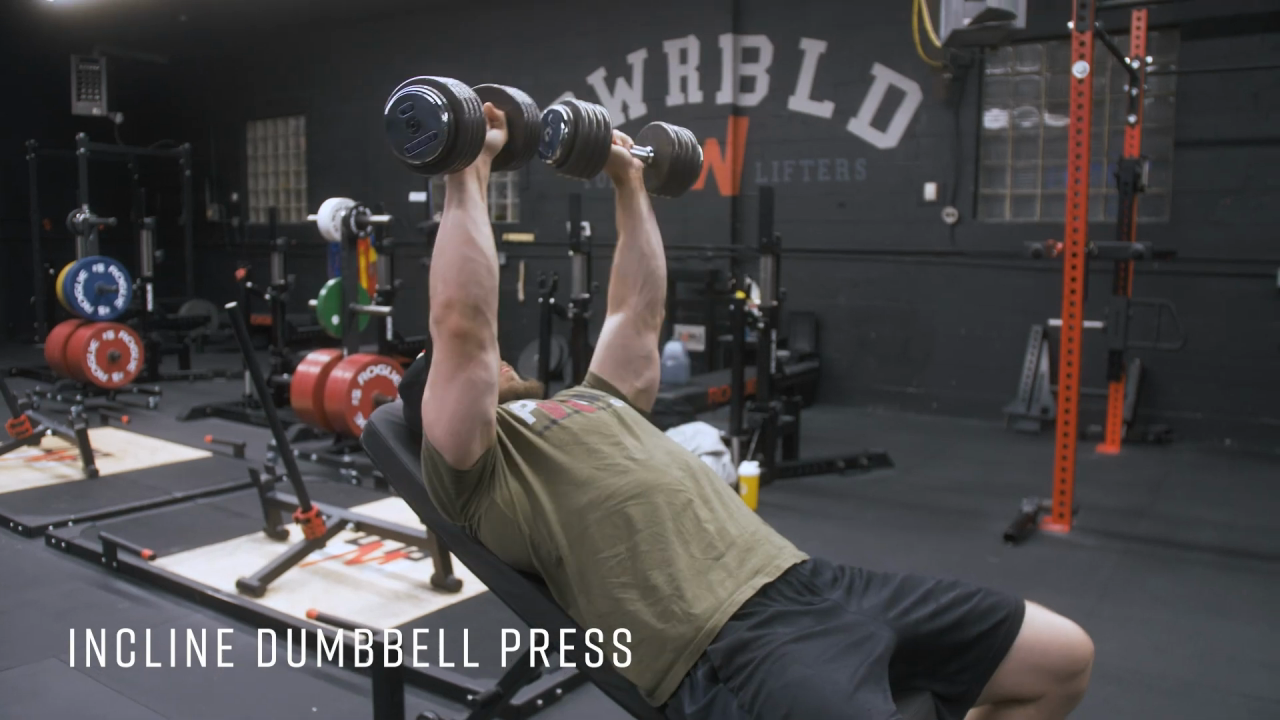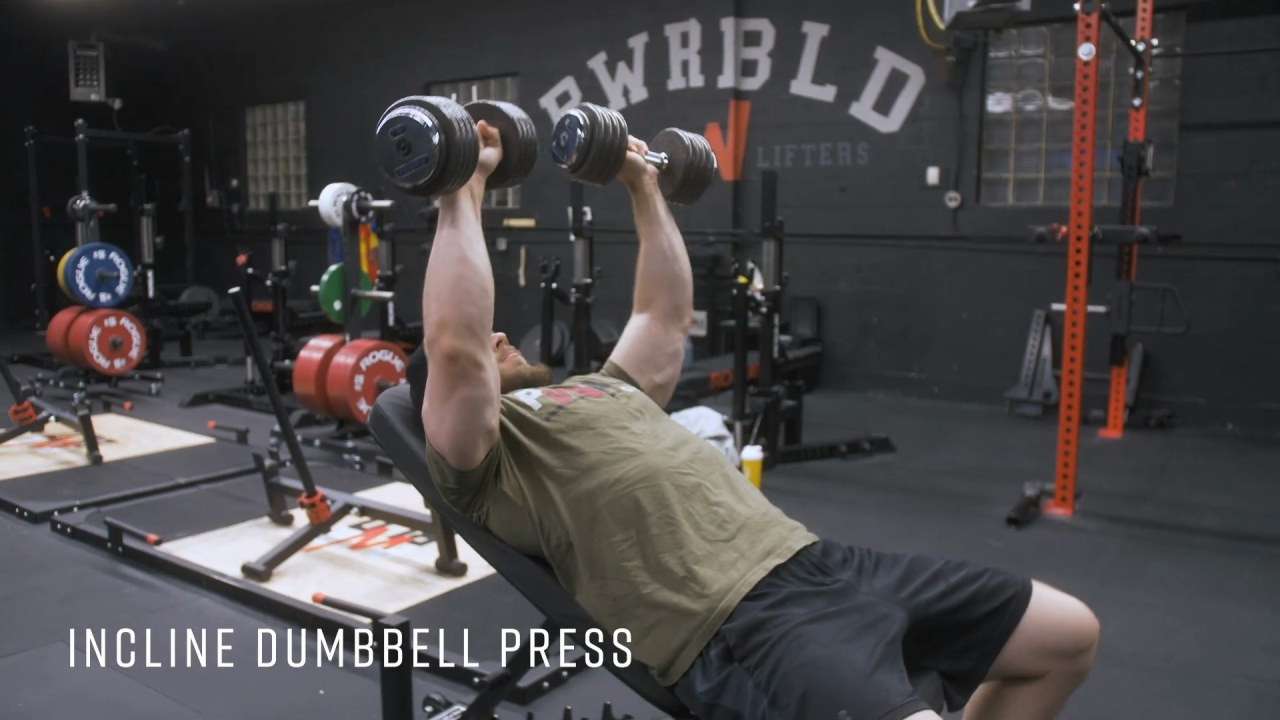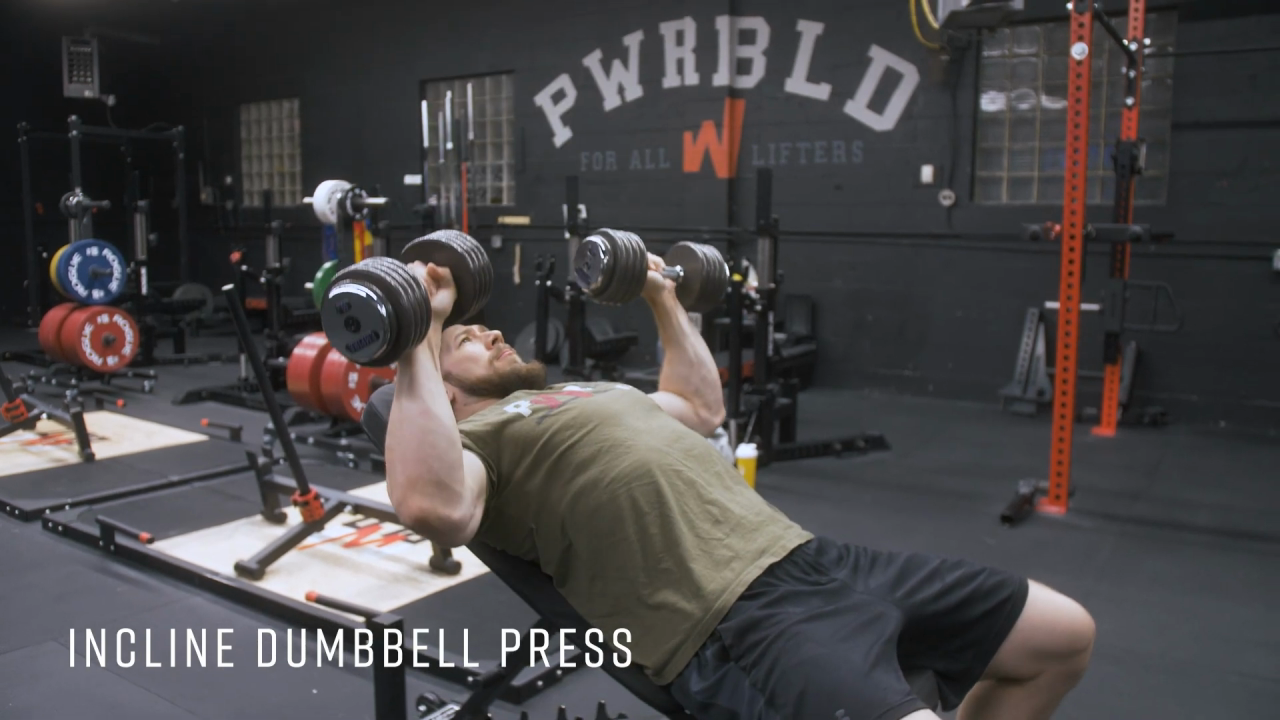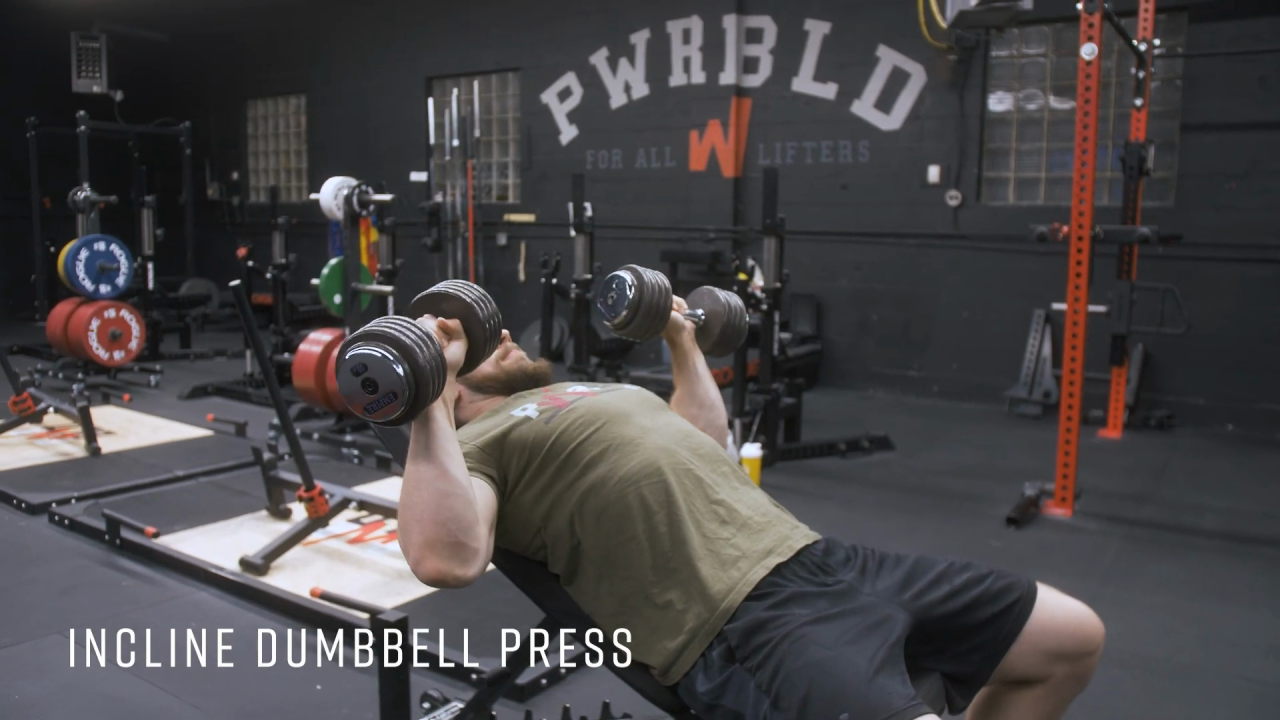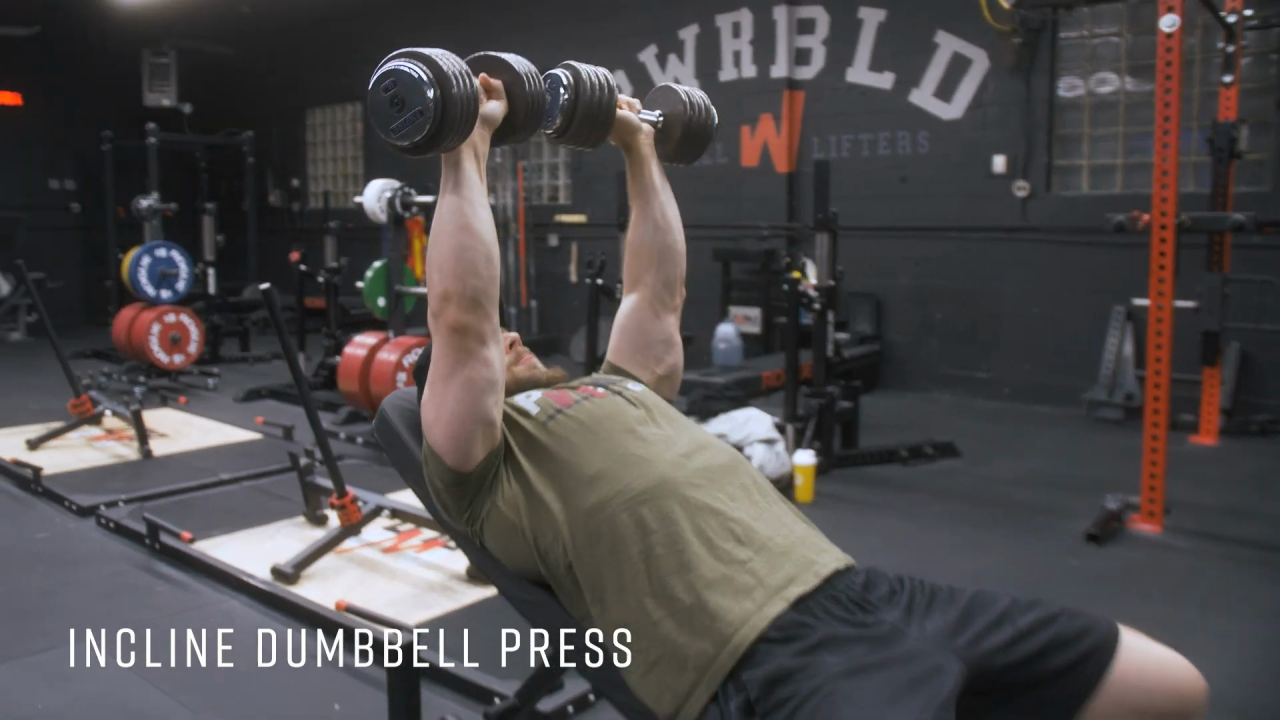
dt=0.7s
person 1, frame 1
left shoulder: (593, 405)
right shoulder: (477, 466)
left elbow: (638, 312)
right elbow: (460, 327)
left wrist: (629, 184)
right wrist: (469, 173)
left hip: (801, 581)
right hip: (725, 647)
left knee: (1063, 658)
person 1, frame 2
left shoulder: (599, 395)
right shoulder: (484, 458)
left elbow: (665, 314)
right elbow: (455, 345)
left wrist: (643, 188)
right wrist: (464, 192)
left hip: (811, 562)
right hip: (737, 627)
left knee: (1068, 636)
person 1, frame 3
left shoulder: (581, 394)
right shoulder: (473, 442)
left elbow: (702, 409)
right elbow: (433, 508)
left wrist: (664, 301)
right wrist: (417, 338)
left hip: (807, 559)
right hip: (734, 624)
left knee: (1064, 636)
person 1, frame 4
left shoulder: (586, 397)
right shoulder: (475, 448)
right elbow: (447, 559)
left wrist: (682, 341)
right wrist: (432, 391)
left hip: (816, 562)
right hip: (742, 622)
left knee: (1072, 639)
person 1, frame 5
left shoulder: (615, 392)
right shoulder: (485, 456)
left elbow: (658, 294)
right elbow: (461, 320)
left wrist: (638, 151)
right wrist: (471, 148)
left hip: (855, 598)
